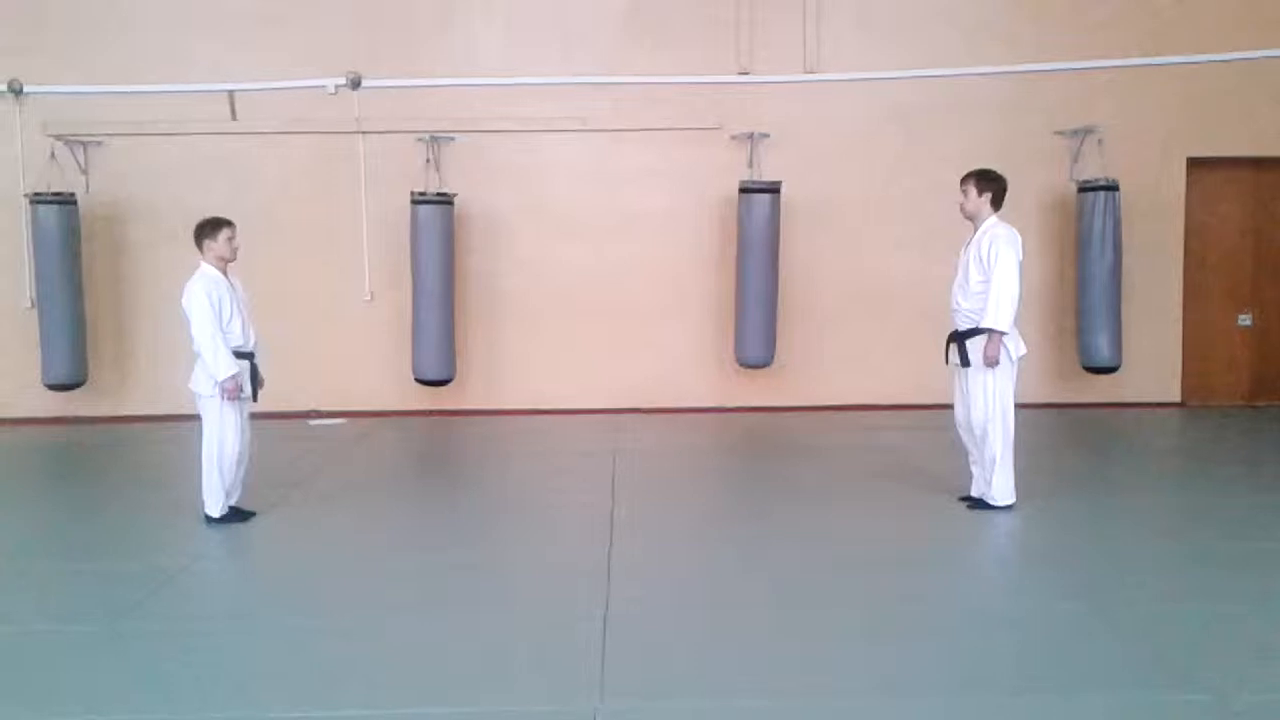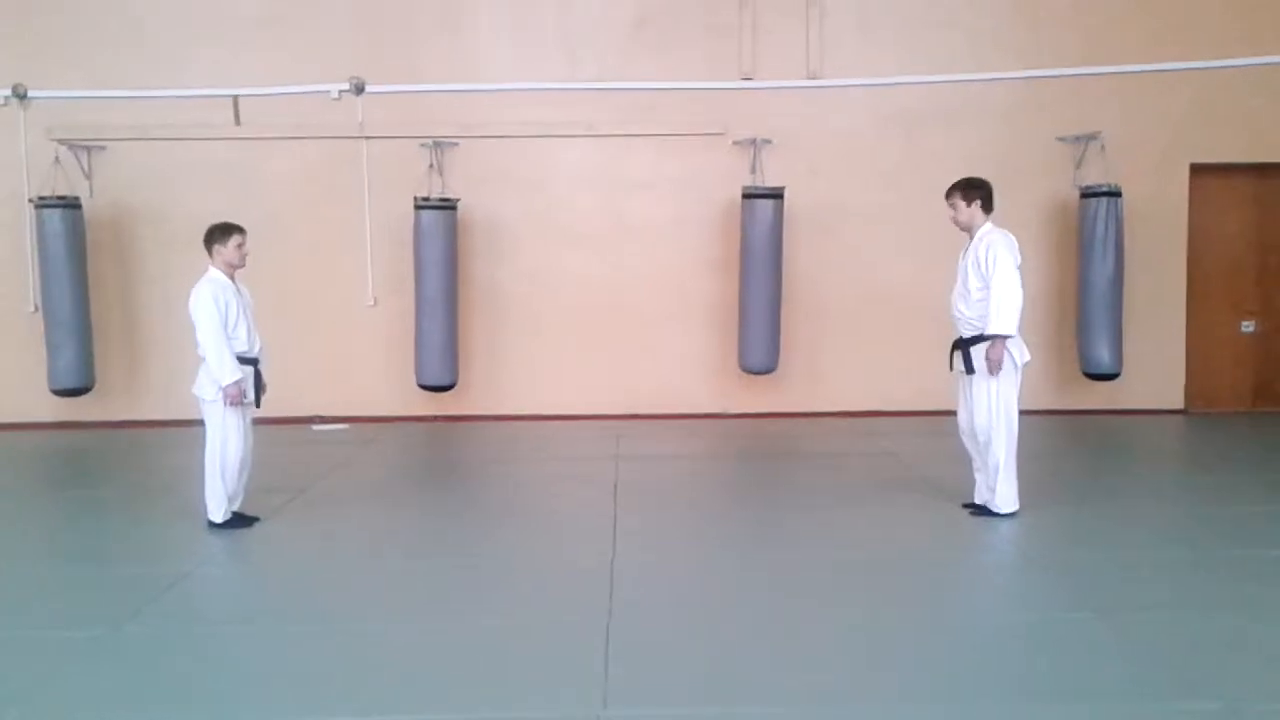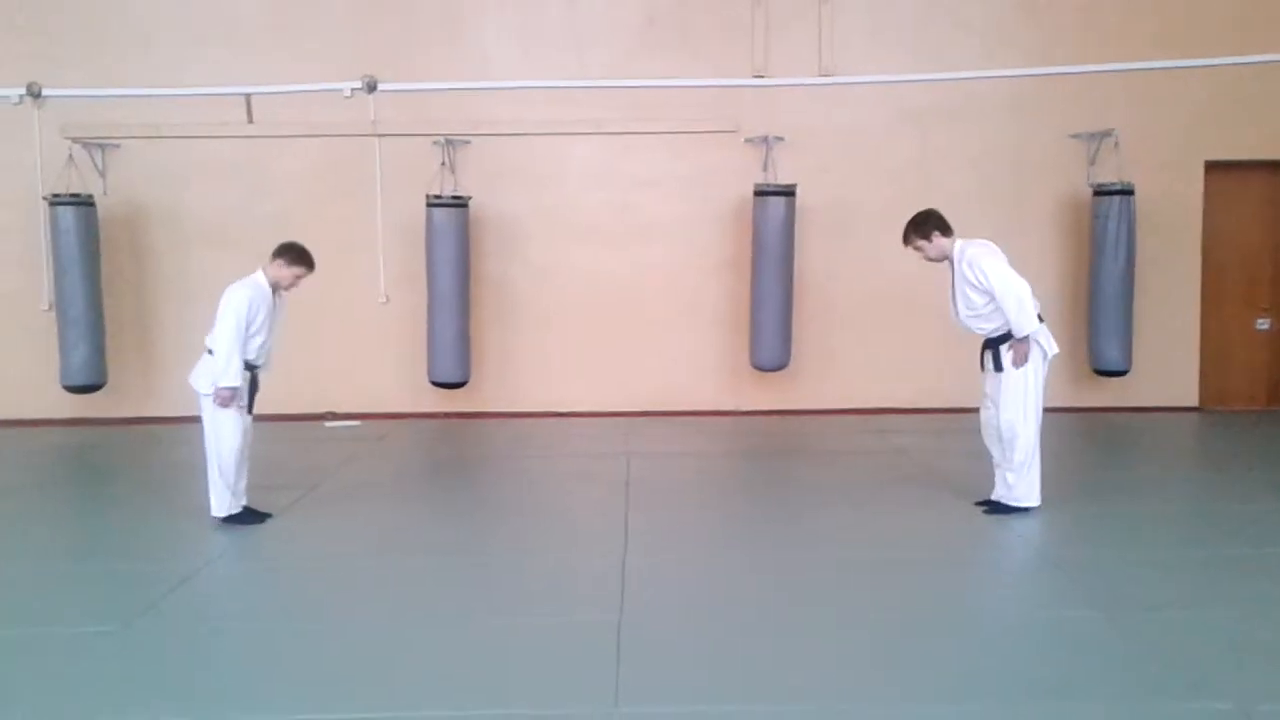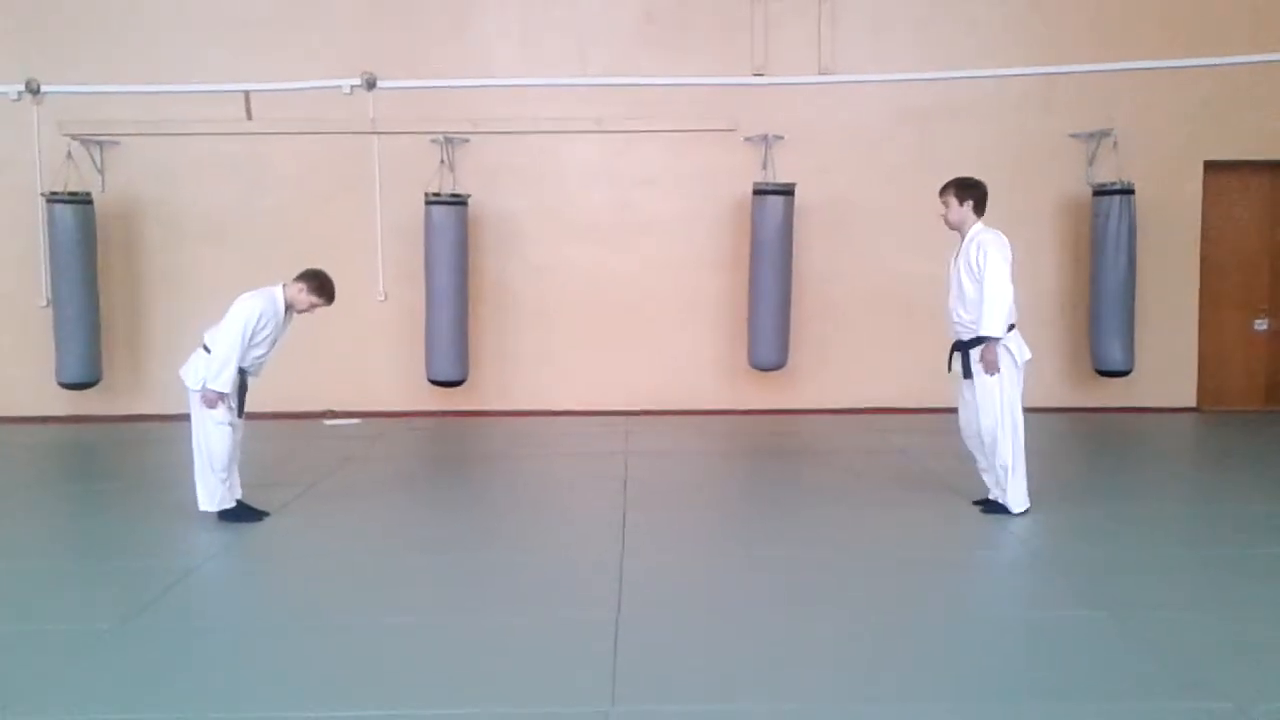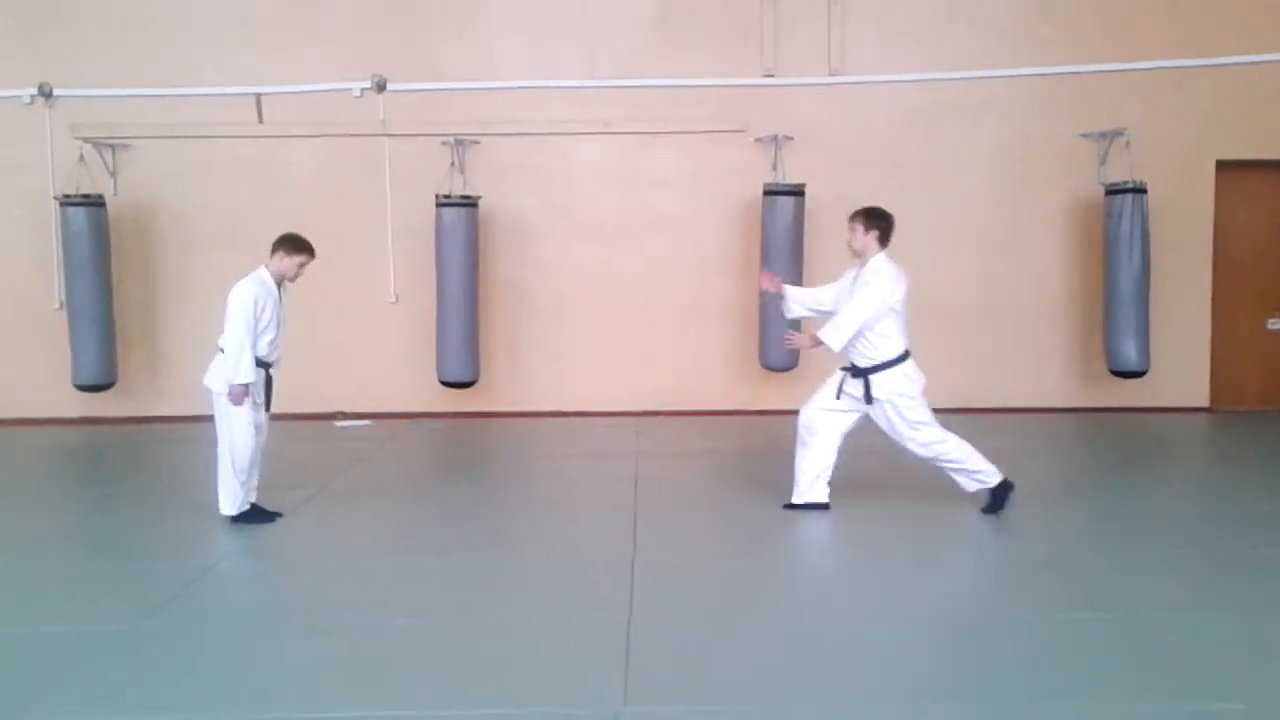
dt=0.7s
person 1, frame 1
left shoulder: (1000, 236)
right shoulder: (978, 238)
left elbow: (1005, 290)
left wrist: (994, 338)
left hip: (988, 342)
right hip: (968, 341)
left knee: (990, 418)
right knee: (968, 418)
left ankle: (999, 494)
right ankle: (983, 487)
person 1, frame 2
left shoulder: (997, 242)
right shoulder: (975, 245)
left elbow: (1007, 293)
left wrist: (998, 342)
left hip: (992, 349)
right hip: (972, 349)
left knee: (993, 426)
right knee: (971, 424)
left ankle: (1002, 501)
right ankle: (987, 494)
person 1, frame 3
left shoulder: (976, 255)
right shoulder: (960, 262)
left elbow: (1016, 292)
left wrist: (1022, 339)
right wrist: (1009, 343)
left hip: (1020, 345)
right hip: (1001, 347)
left knee: (1015, 422)
right knee: (994, 421)
left ankle: (1020, 496)
right ankle: (1006, 491)
person 1, frame 4
left shoulder: (989, 242)
right shoulder: (967, 245)
left elbow: (998, 294)
left wrist: (990, 343)
right wrist: (961, 344)
left hip: (994, 349)
right hip: (970, 350)
left knee: (997, 426)
right knee: (973, 424)
left ankle: (1013, 499)
right ankle: (1001, 491)
person 1, frame 5
left shoulder: (886, 275)
right shoulder: (857, 274)
left elbow: (856, 316)
right elbow: (826, 298)
left wrist: (816, 340)
right wrist: (782, 291)
left hip: (891, 378)
right hip: (858, 376)
left knee: (926, 438)
right knee: (815, 419)
left ankle: (993, 482)
right ankle: (810, 496)
person 2, frame 1
left shoulder: (230, 282)
right shoulder: (201, 286)
right elbow: (208, 337)
left wrist: (252, 369)
right wrist: (227, 375)
left hip: (239, 371)
right hip: (219, 377)
left knee: (238, 442)
right knee: (223, 443)
left ankle: (228, 502)
right ankle: (216, 509)
person 2, frame 2
left shoulder: (238, 288)
right shoulder: (208, 291)
right elbow: (213, 342)
left wrist: (256, 374)
right wrist: (230, 381)
left hip: (243, 377)
right hip: (223, 382)
left knee: (241, 448)
right knee: (226, 449)
left ankle: (230, 508)
right ankle: (219, 514)
person 2, frame 3
left shoulder: (274, 296)
right shoulder: (244, 293)
right elbow: (227, 342)
left wrist: (252, 378)
right wrist: (226, 384)
left hip: (242, 377)
right hip: (220, 378)
left knee: (240, 442)
right knee: (226, 444)
left ankle: (237, 503)
right ankle: (227, 509)
person 2, frame 4
left shoulder: (285, 311)
right shoulder: (257, 304)
right elbow: (228, 346)
left wrist: (226, 385)
right wrist: (215, 387)
left hip: (231, 375)
right hip: (210, 373)
left knee: (231, 439)
right knee: (217, 440)
left ankle: (231, 498)
right ankle: (222, 504)
person 2, frame 5
left shoulder: (277, 290)
right shoulder: (250, 289)
right elbow: (238, 339)
right wrist: (238, 381)
left hip: (255, 376)
right hip: (235, 377)
left knee: (254, 440)
right knee: (240, 442)
left ankle: (246, 501)
right ankle: (236, 507)
